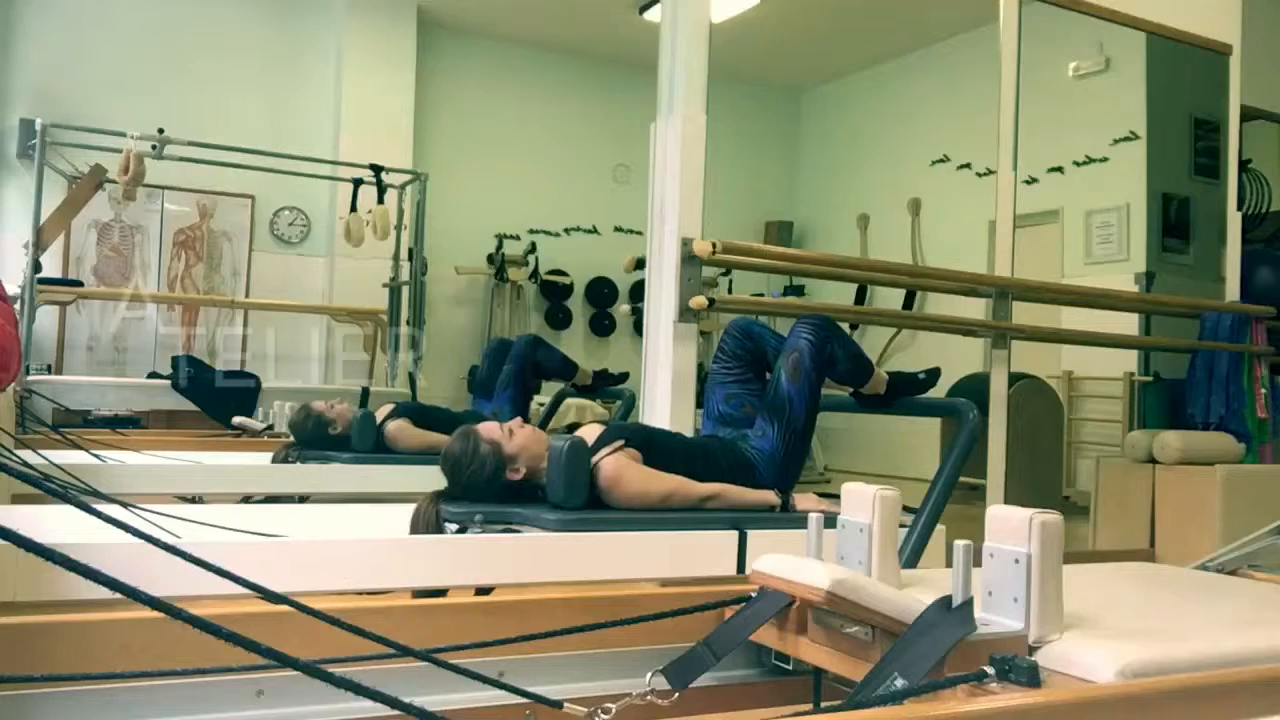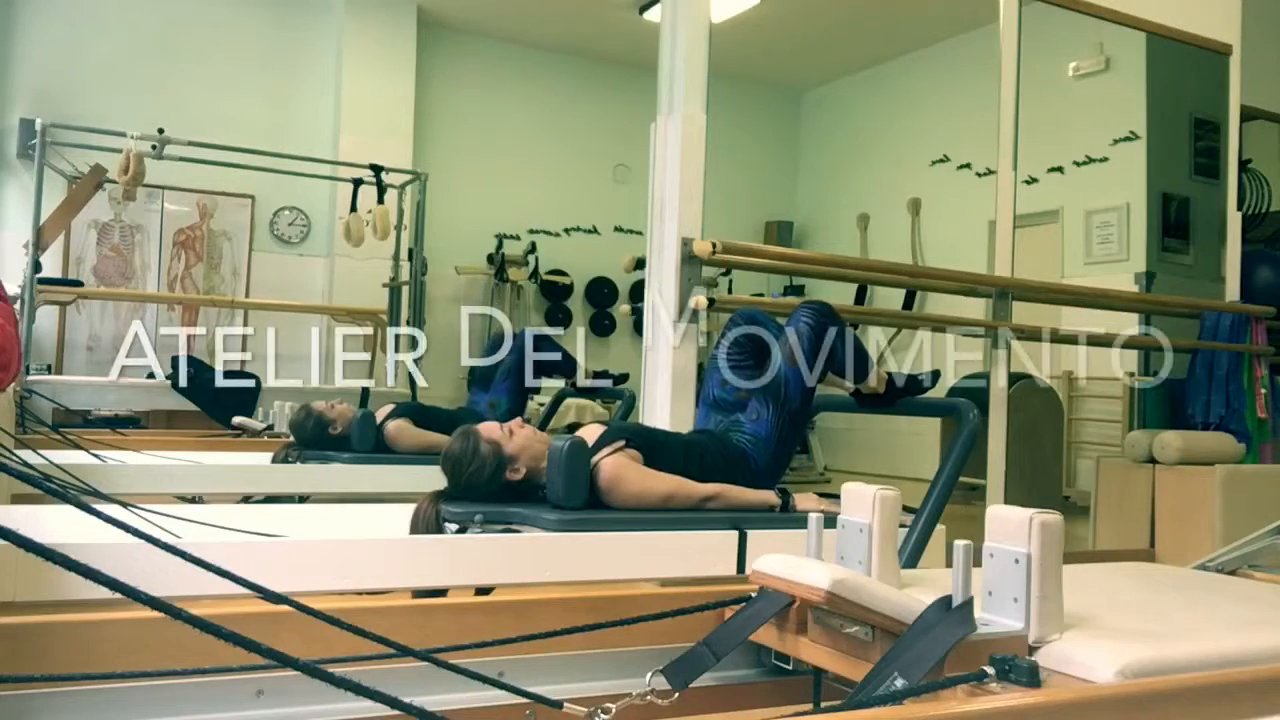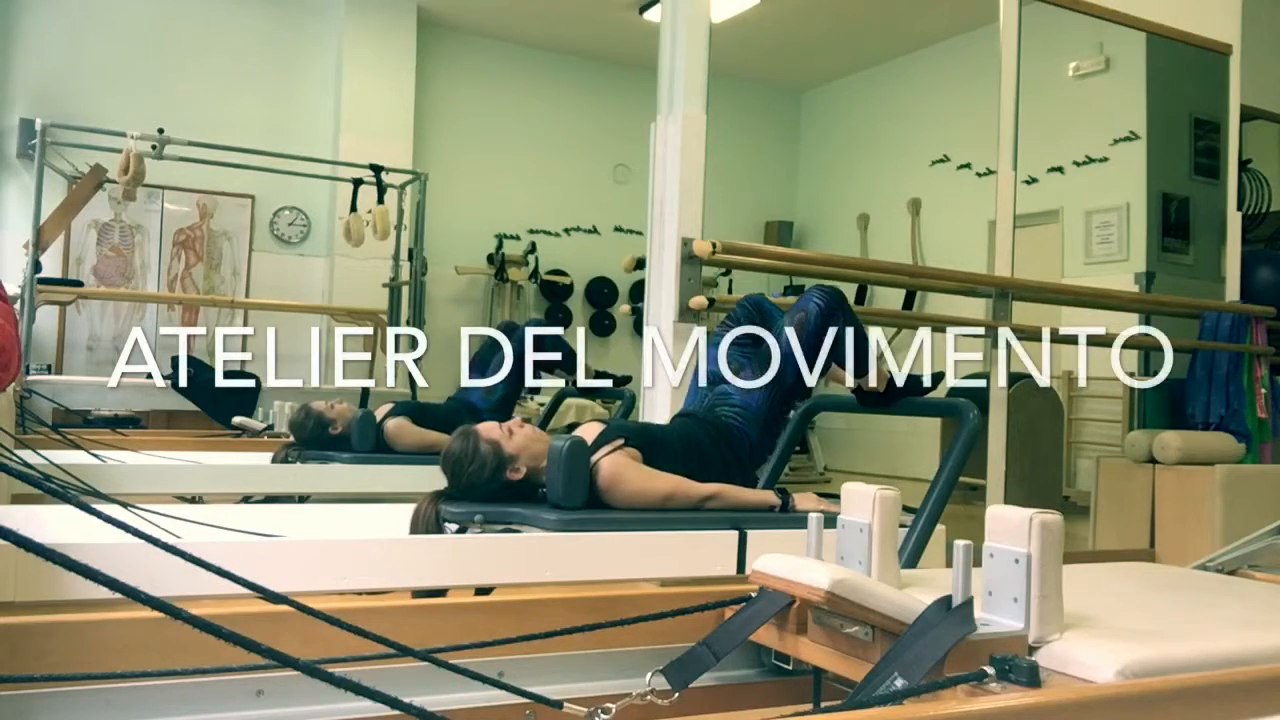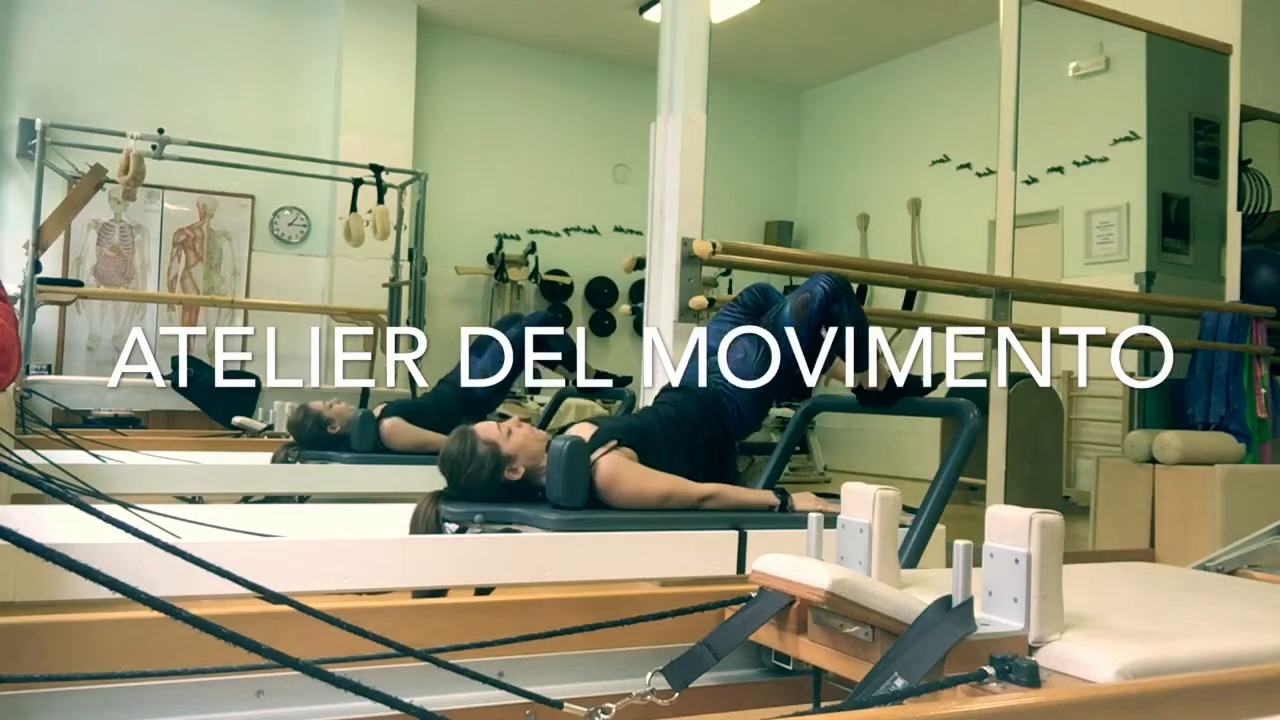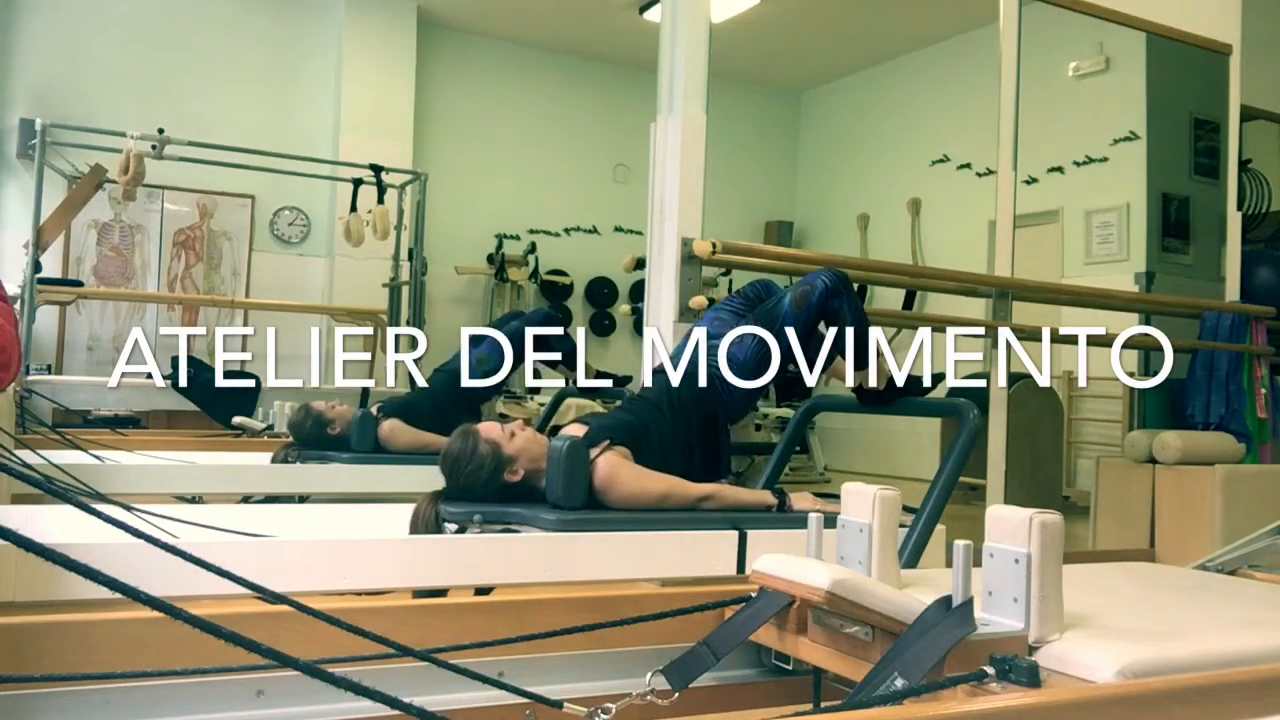
dt=0.7s
person 1, frame 1
right shoulder: (608, 478)
right elbow: (705, 494)
right wrist: (785, 501)
left hip: (720, 444)
right hip: (754, 462)
left knee: (743, 332)
right knee: (813, 329)
left ankle: (858, 381)
right ankle: (881, 387)
person 1, frame 2
right shoulder: (607, 479)
right elbow: (705, 496)
right wrist: (785, 500)
left hip: (711, 439)
right hip: (744, 455)
left knee: (746, 321)
right knee: (814, 316)
left ankle: (845, 380)
right ankle: (878, 386)
person 1, frame 3
right shoulder: (606, 477)
right elbow: (704, 495)
right wrist: (786, 501)
left hip: (698, 422)
right hip: (731, 434)
left knee: (755, 308)
right knee: (822, 301)
left ankle: (848, 378)
right ankle: (877, 385)
person 1, frame 4
right shoulder: (605, 478)
right elbow: (702, 494)
right wrist: (785, 500)
left hip: (686, 396)
right hip: (720, 405)
left knee: (761, 297)
right knee: (827, 290)
left ankle: (850, 375)
right ankle: (874, 383)
person 1, frame 5
right shoulder: (602, 477)
right elbow: (700, 495)
right wrist: (785, 501)
left hip: (679, 382)
right hip: (712, 390)
left knee: (765, 292)
right knee: (826, 285)
left ankle: (856, 379)
right ankle: (874, 382)
person 2, frame 1
left shoulder: (371, 424)
right shoulder: (392, 433)
right elbow: (452, 445)
left hip: (478, 418)
left knee: (501, 345)
right knee: (527, 344)
left ankle: (581, 379)
right ankle: (591, 381)
person 2, frame 2
right shoulder: (392, 433)
left hip: (472, 415)
right hip: (487, 424)
left knee: (505, 338)
right knee: (529, 340)
left ankle: (577, 378)
right ankle: (590, 381)
person 2, frame 3
right shoulder: (392, 431)
left hip: (463, 404)
right hip: (480, 415)
left knee: (508, 329)
right knee: (533, 330)
left ankle: (584, 378)
right ankle: (591, 379)
person 2, frame 4
right shoulder: (388, 432)
left hip: (455, 392)
right hip: (470, 397)
left knee: (515, 322)
right knee: (539, 322)
left ankle: (579, 375)
right ankle: (591, 379)
person 2, frame 5
right shoulder: (387, 433)
left hip: (450, 382)
right hip: (465, 387)
left knee: (518, 319)
right knee: (541, 320)
left ankle: (582, 376)
right ankle: (591, 378)
